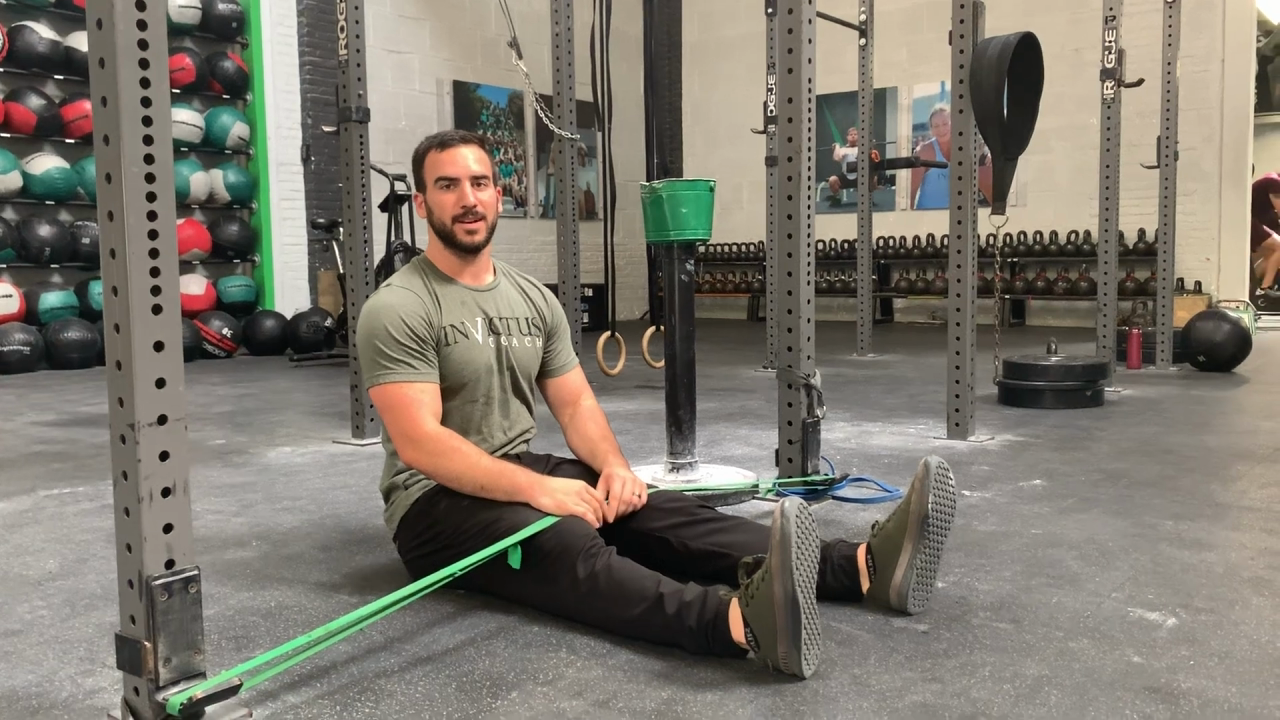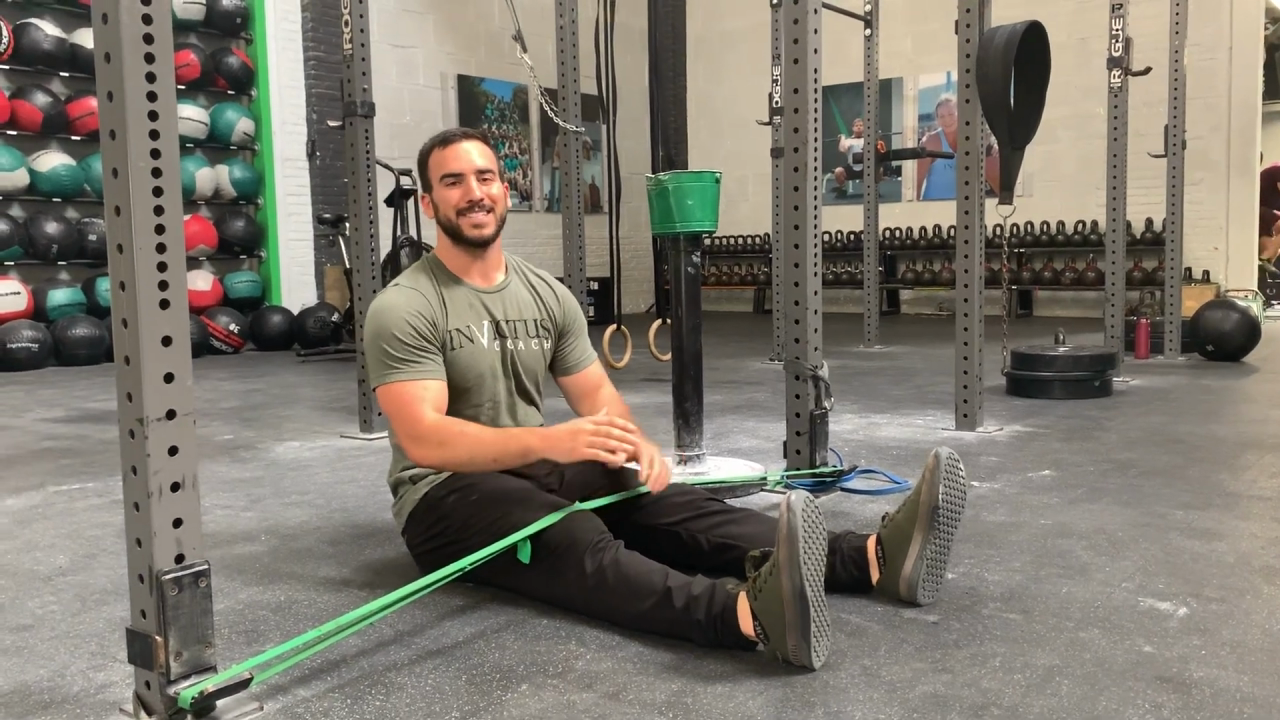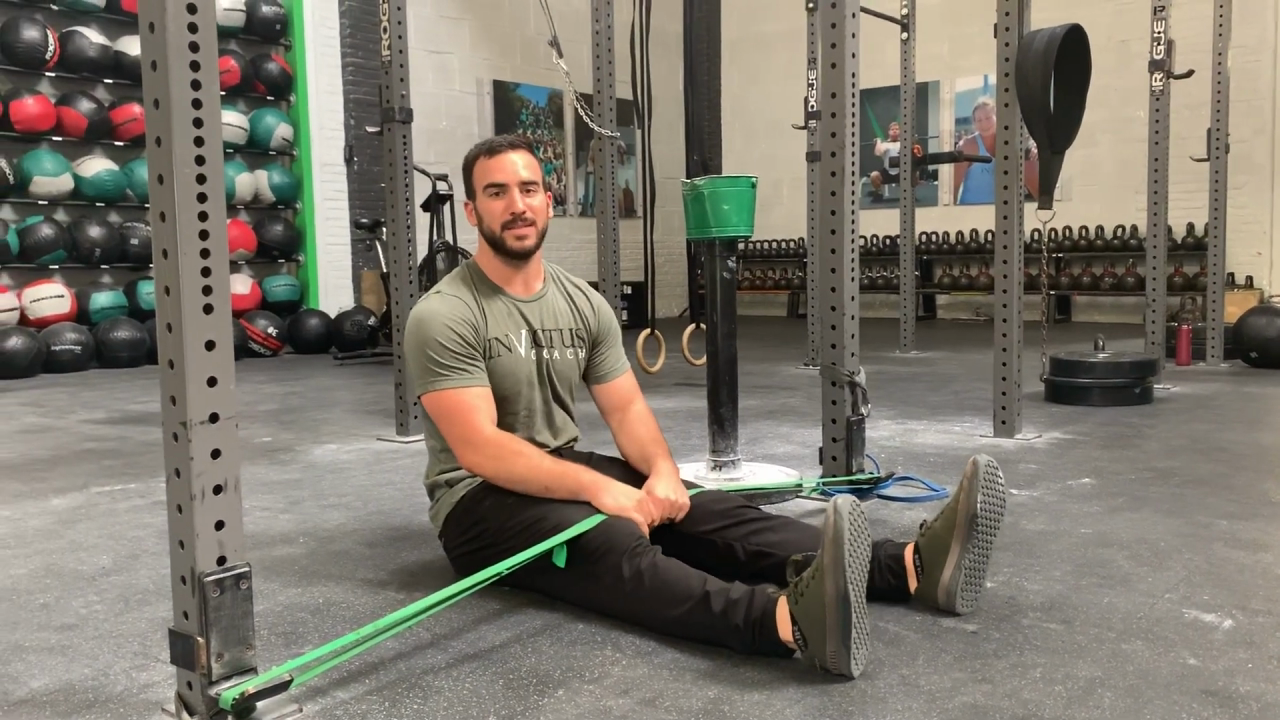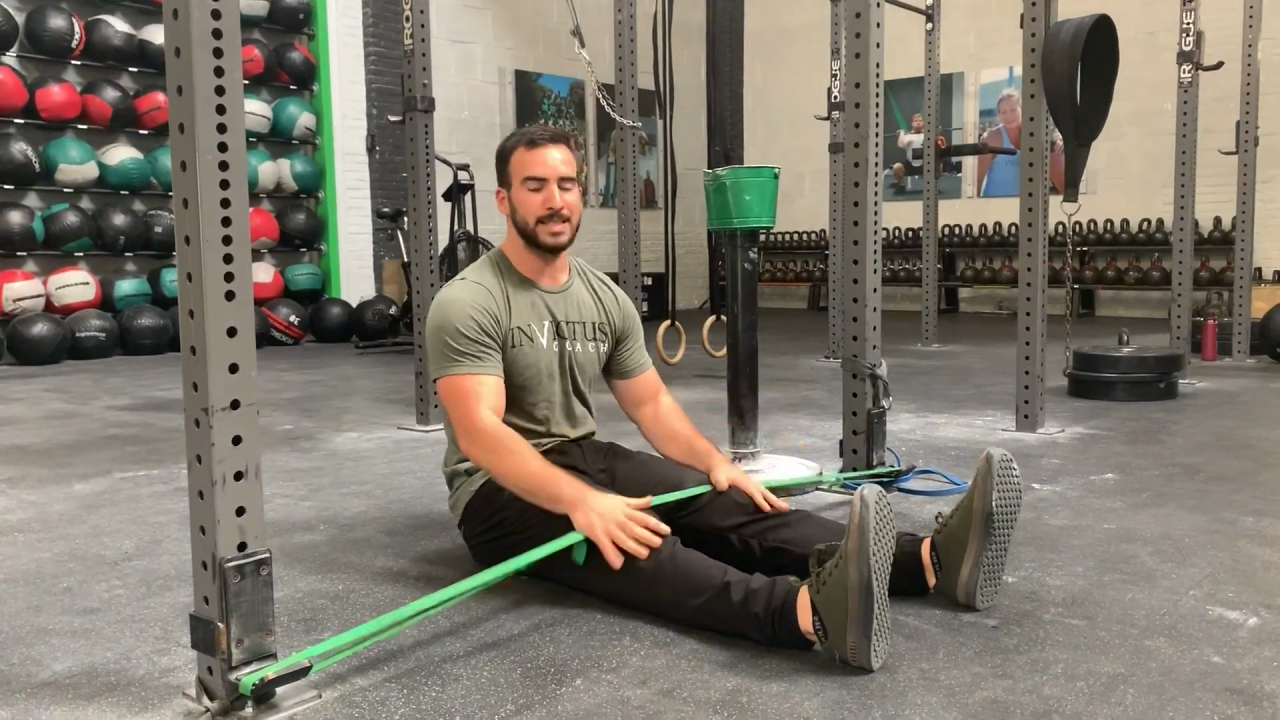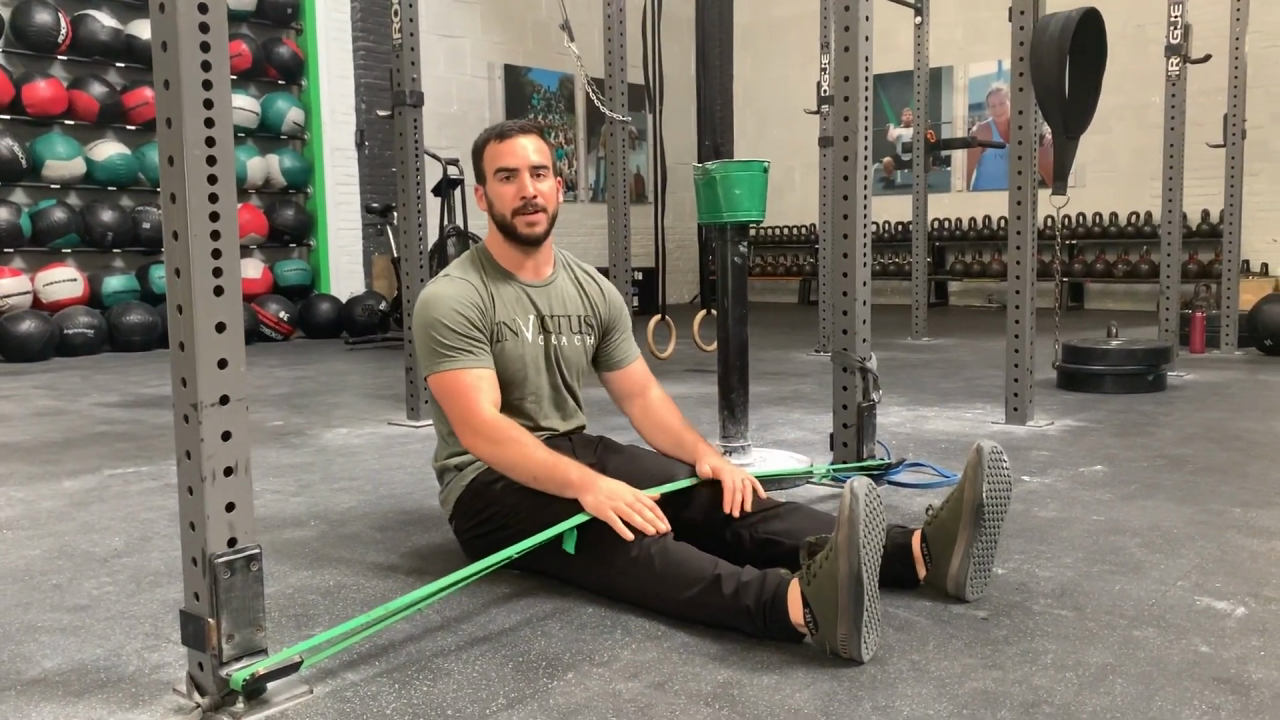
dt=1s
person 1, frame 1
left shoulder: (532, 298)
right shoulder: (398, 309)
left elbow: (573, 403)
right elbow: (419, 443)
left wrist: (613, 465)
right wrist: (537, 489)
left hip: (521, 471)
right hip: (436, 501)
left knee: (660, 513)
right knee: (569, 546)
left ankle: (862, 566)
right ankle: (739, 621)
person 1, frame 2
left shoulder: (547, 293)
right shoulder: (403, 309)
left elbow: (595, 395)
right elbow: (424, 439)
left wrist: (632, 440)
right wrist: (551, 440)
left hip: (530, 467)
right hip: (445, 495)
left knee: (675, 507)
right knee: (579, 542)
left ankle: (873, 557)
right ankle: (749, 612)
person 1, frame 3
left shoulder: (583, 302)
right shoulder: (443, 316)
left elbow: (625, 407)
right elbow: (479, 449)
left wrist: (661, 471)
right wrist: (596, 487)
left hip: (564, 472)
right hip: (481, 501)
left knee: (709, 513)
right knee: (615, 545)
left ankle: (911, 565)
right ankle: (789, 620)
person 1, frame 4
left shoulder: (605, 297)
right shoulder: (467, 303)
left elbow: (650, 402)
right elbow: (480, 435)
left wrist: (715, 460)
right wrist: (579, 501)
left hip: (586, 456)
right hip: (502, 492)
left knee: (726, 507)
right knee: (637, 544)
left ankle: (928, 560)
right ankle: (808, 612)
person 1, frame 5
left shoulder: (592, 289)
right shoulder: (452, 299)
left elbow: (640, 396)
right elbow: (481, 429)
left wrist: (705, 453)
right wrist: (588, 486)
left hip: (576, 450)
right hip: (489, 483)
left knee: (717, 498)
right knee: (624, 531)
left ankle: (919, 551)
right ankle: (800, 603)
